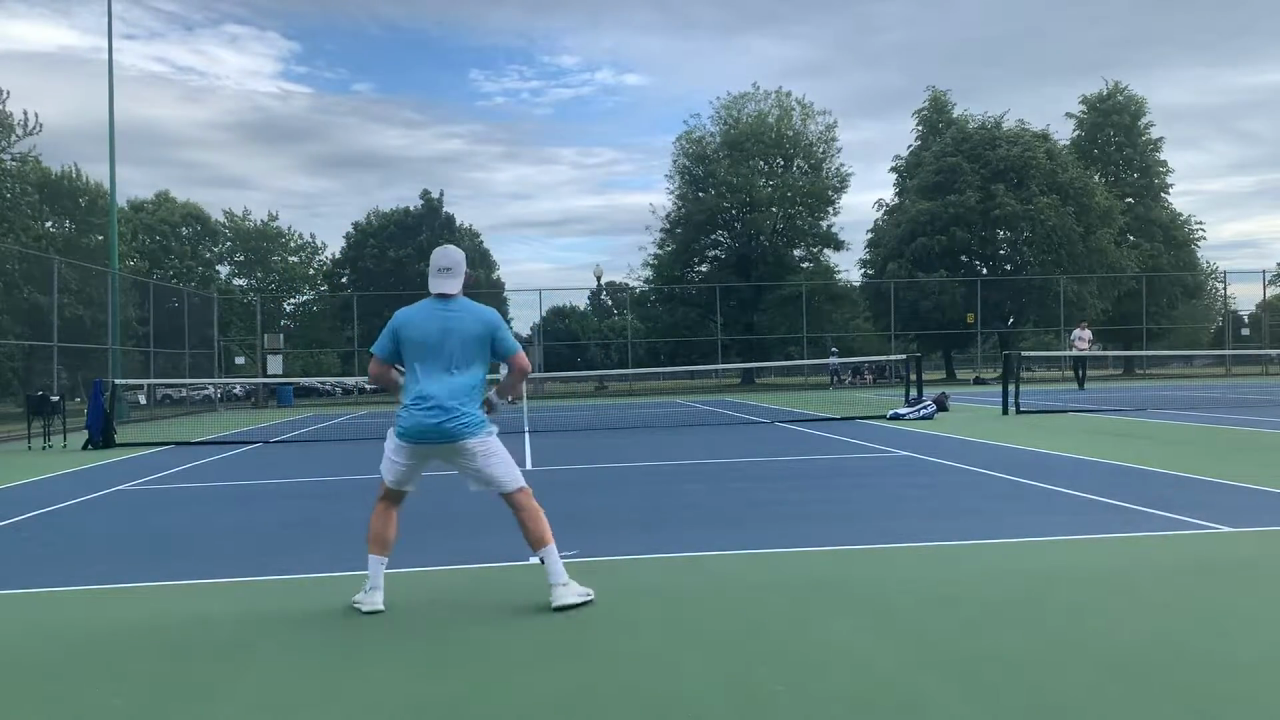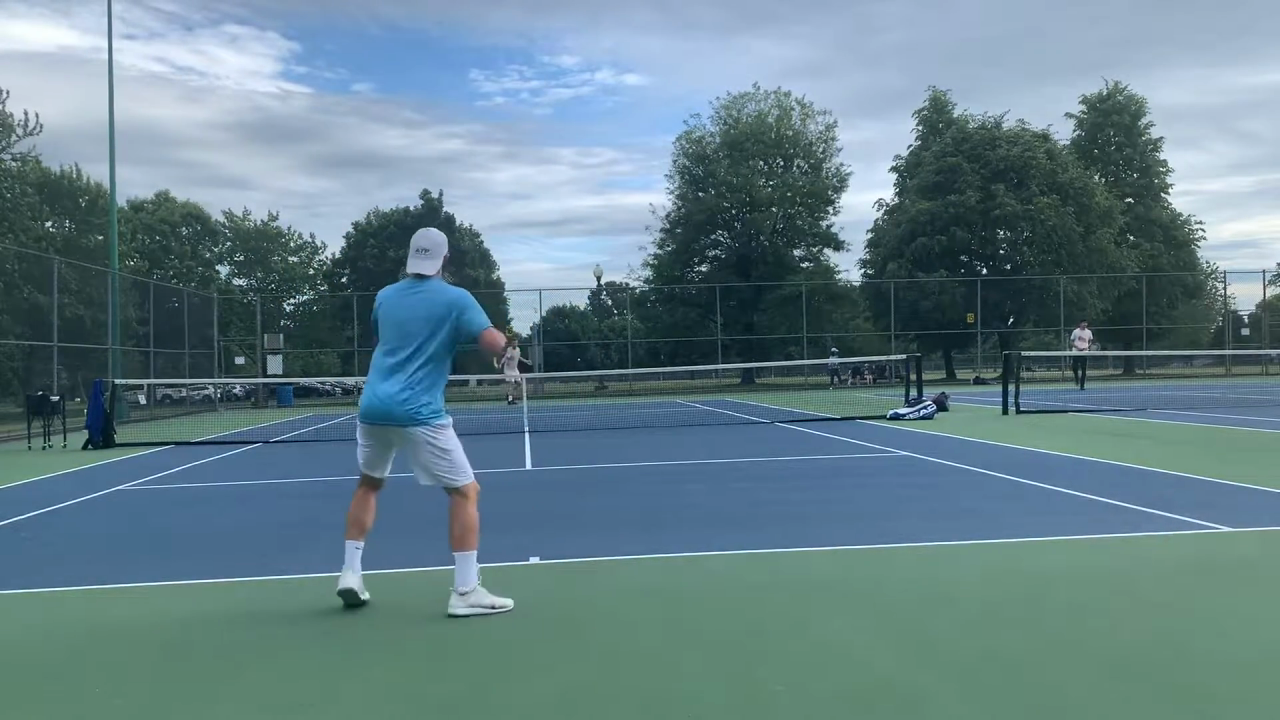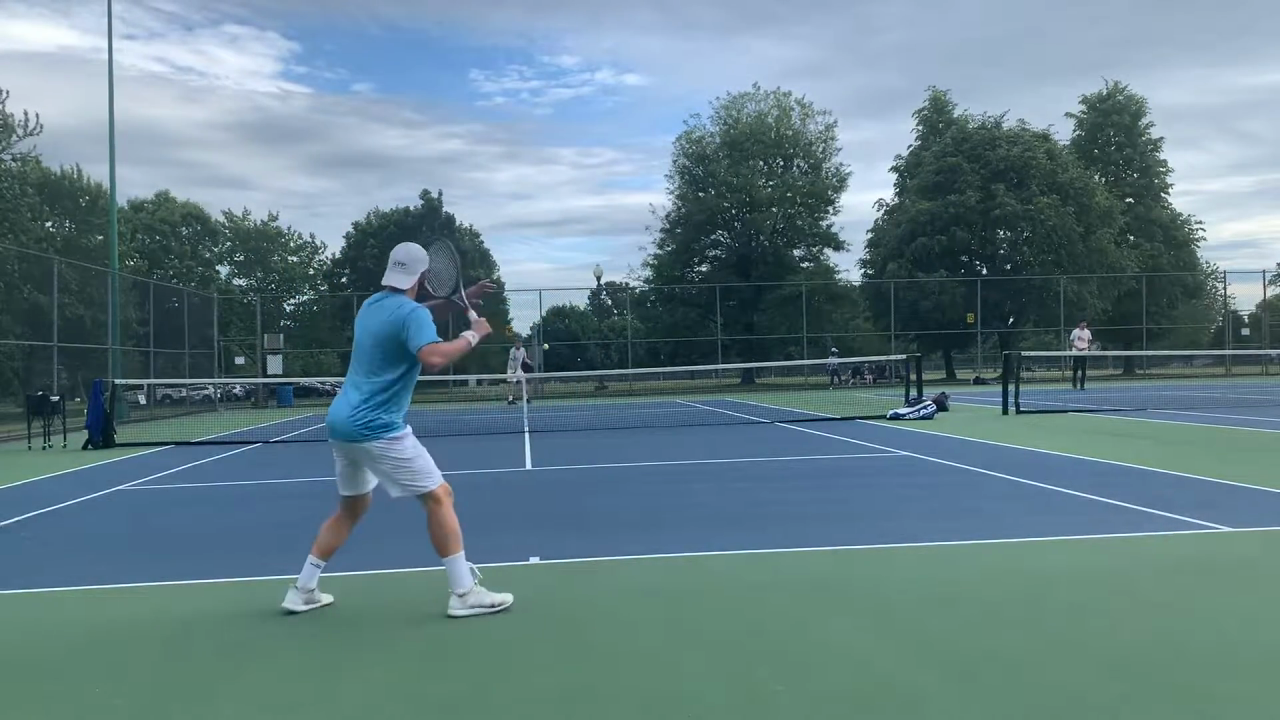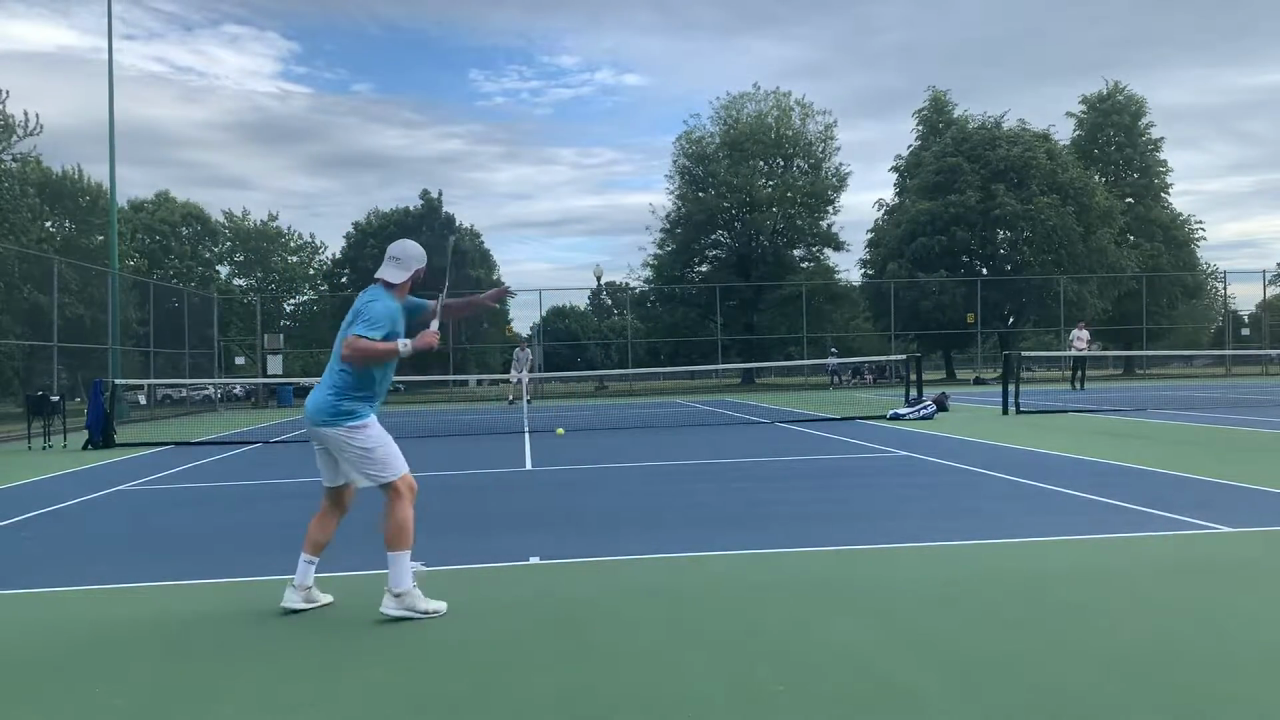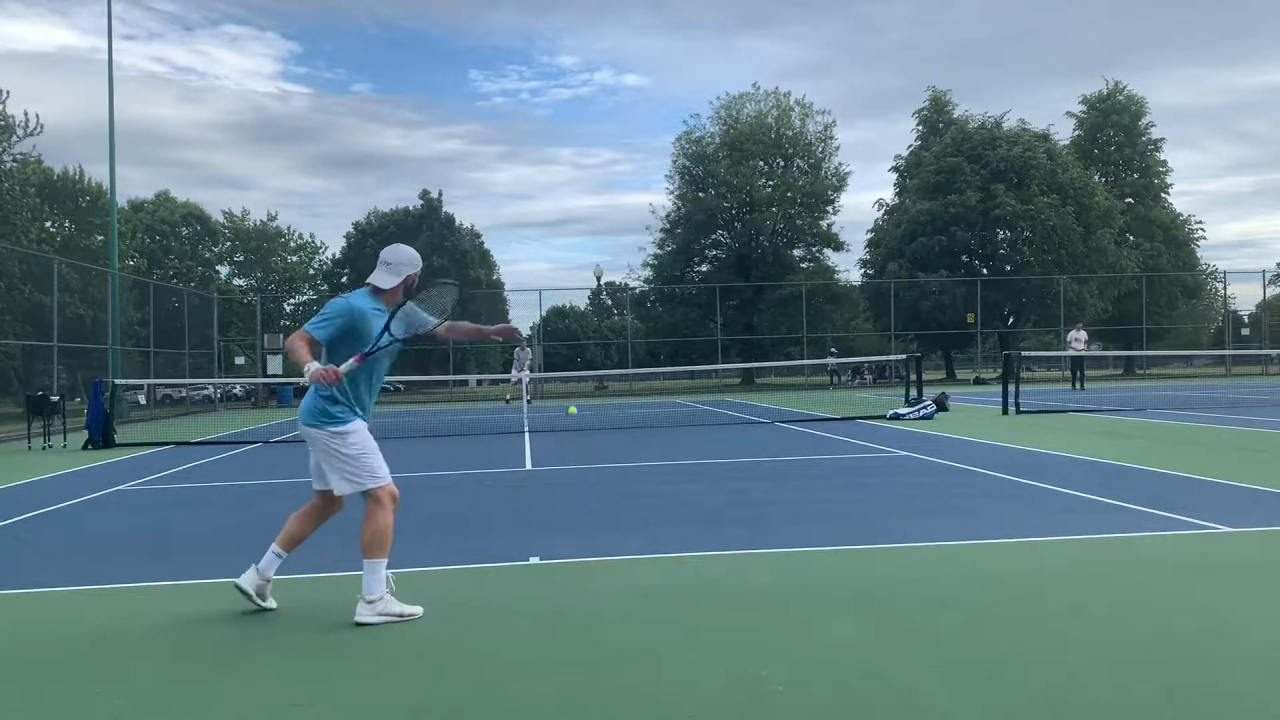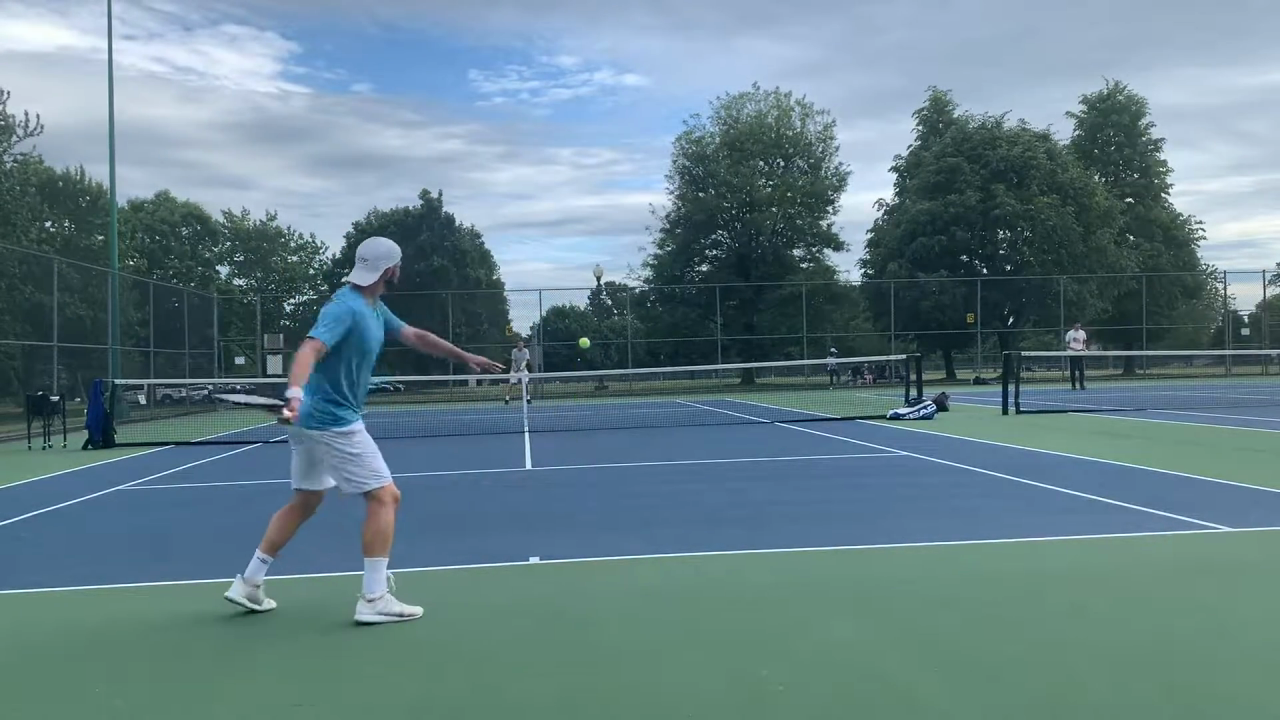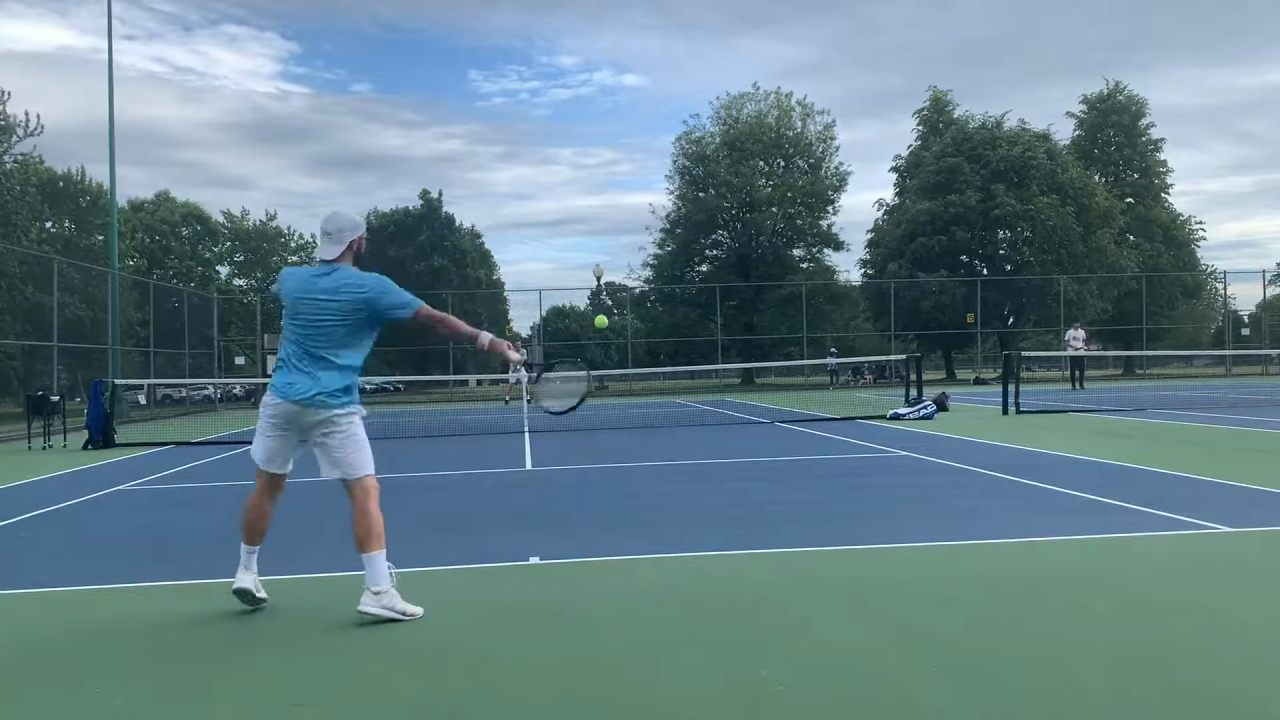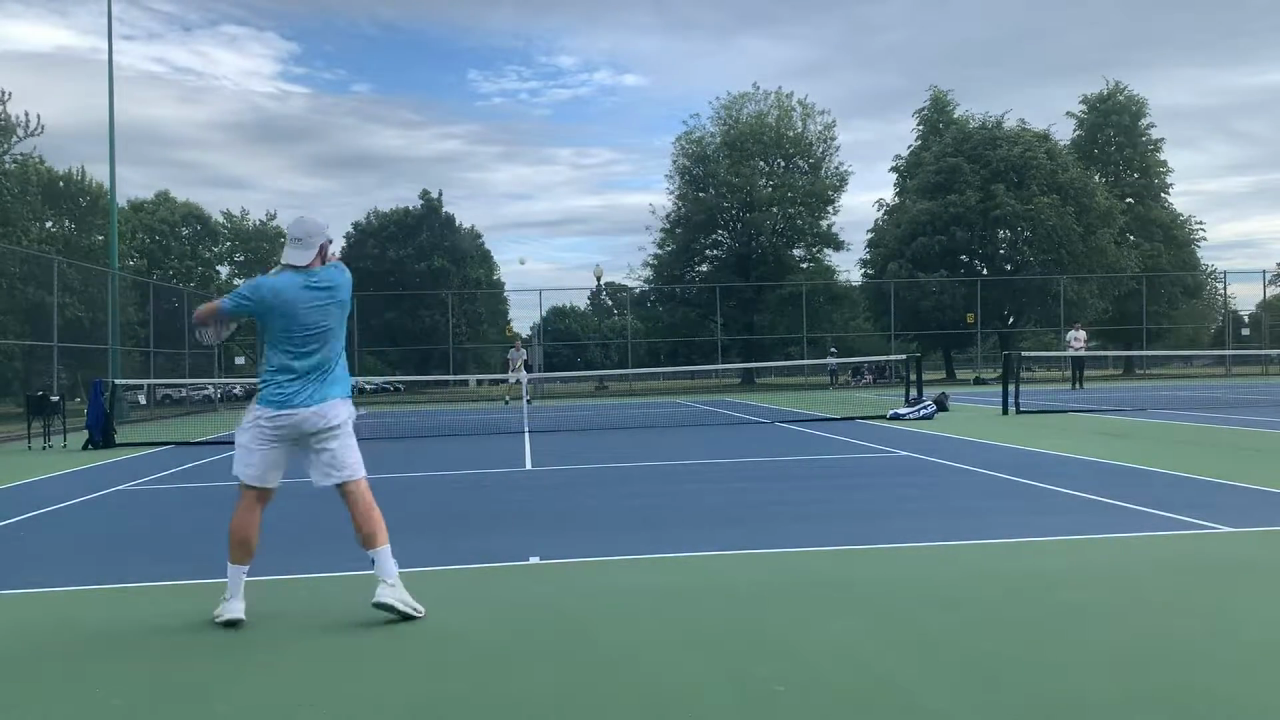
dt=0.2s
person 1, frame 1
left shoulder: (403, 318)
right shoulder: (487, 317)
left elbow: (376, 373)
right elbow: (522, 367)
right wrist: (495, 398)
left hip: (413, 429)
right hip: (467, 429)
left knee: (388, 500)
right knee: (521, 498)
left ankle: (373, 590)
right ankle: (561, 584)
person 1, frame 2
left shoulder: (385, 296)
right shoulder: (457, 298)
right elbow: (496, 345)
right wrist: (502, 335)
left hip: (373, 409)
right hip: (420, 415)
left knee: (367, 487)
right knee: (465, 494)
left ankle: (351, 574)
right ankle: (466, 591)
person 1, frame 3
left shoulder: (371, 305)
right shoulder: (411, 313)
right elbow: (433, 360)
right wrist: (472, 335)
left hip: (341, 422)
right hip: (378, 428)
left knee: (352, 508)
right knee: (439, 497)
left ankle: (303, 589)
right ankle: (464, 593)
person 1, frame 4
left shoulder: (386, 299)
right shoulder: (380, 306)
left elbow: (438, 309)
right elbow: (350, 350)
left wrist: (482, 299)
right wrist: (407, 345)
left hip: (323, 413)
right hip: (346, 415)
left knee: (335, 500)
right knee: (402, 490)
left ankle: (301, 587)
right ankle: (400, 593)
person 1, frame 5
left shoulder: (399, 310)
right shoulder: (350, 306)
left elbow: (445, 330)
right elbow: (295, 341)
left wrist: (489, 331)
right wrist: (312, 369)
left hip: (331, 419)
right hip: (333, 419)
left knee: (325, 502)
right knee: (383, 498)
left ankle: (260, 575)
right ankle: (373, 600)
person 1, frame 6
left shoulder: (374, 309)
right shoulder: (345, 308)
left elbow: (415, 337)
right elbow: (309, 351)
left wrist: (466, 358)
right wrist: (295, 393)
left hip: (315, 420)
right hip: (333, 422)
left knee: (302, 502)
right knee: (385, 498)
left ankle: (249, 583)
right ankle: (373, 598)
person 1, frame 7
left shoulder: (289, 278)
right shoulder: (370, 286)
right elbow: (431, 318)
right wrist: (485, 339)
left hip: (281, 400)
right hip: (333, 407)
left knee: (266, 486)
right knee: (364, 493)
left ankle: (246, 573)
right ankle: (378, 591)
person 1, frame 8
left shoulder: (264, 289)
right shoulder: (339, 278)
left elbow: (200, 317)
right wrist: (280, 274)
left hip: (272, 411)
right hip: (329, 410)
left knee: (252, 500)
right knee: (358, 494)
left ankle: (232, 599)
right ankle: (389, 584)
